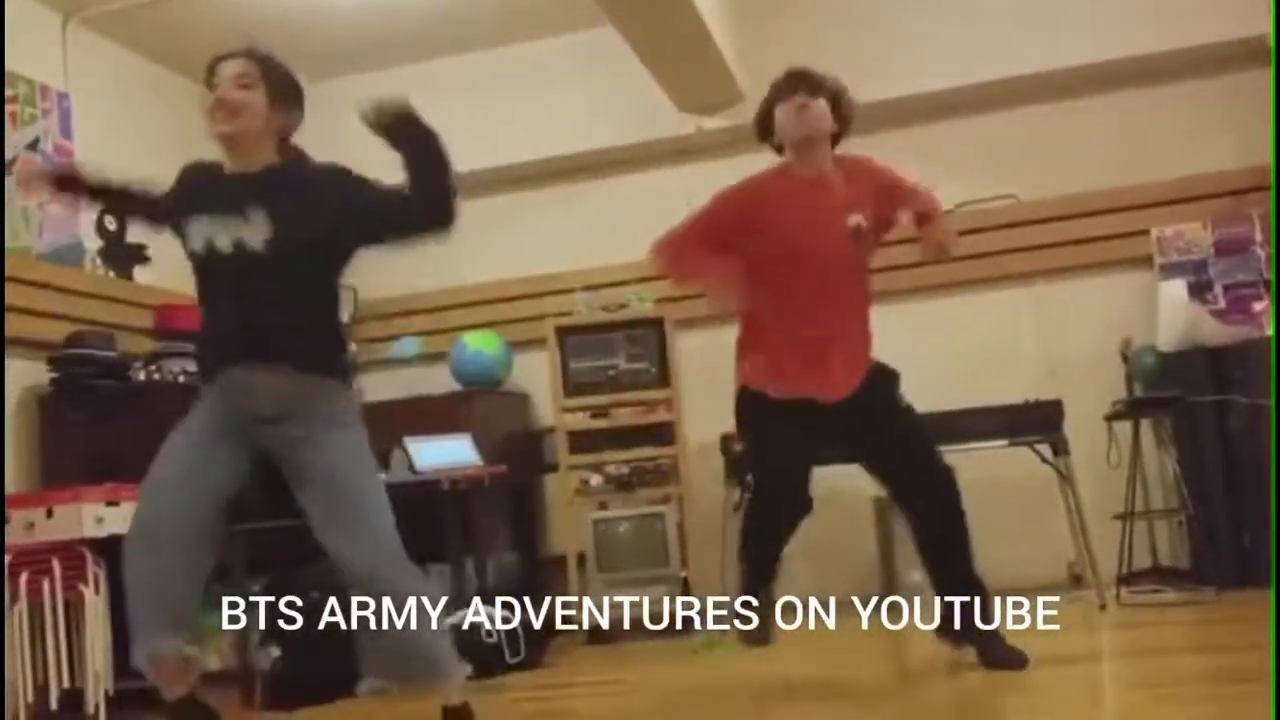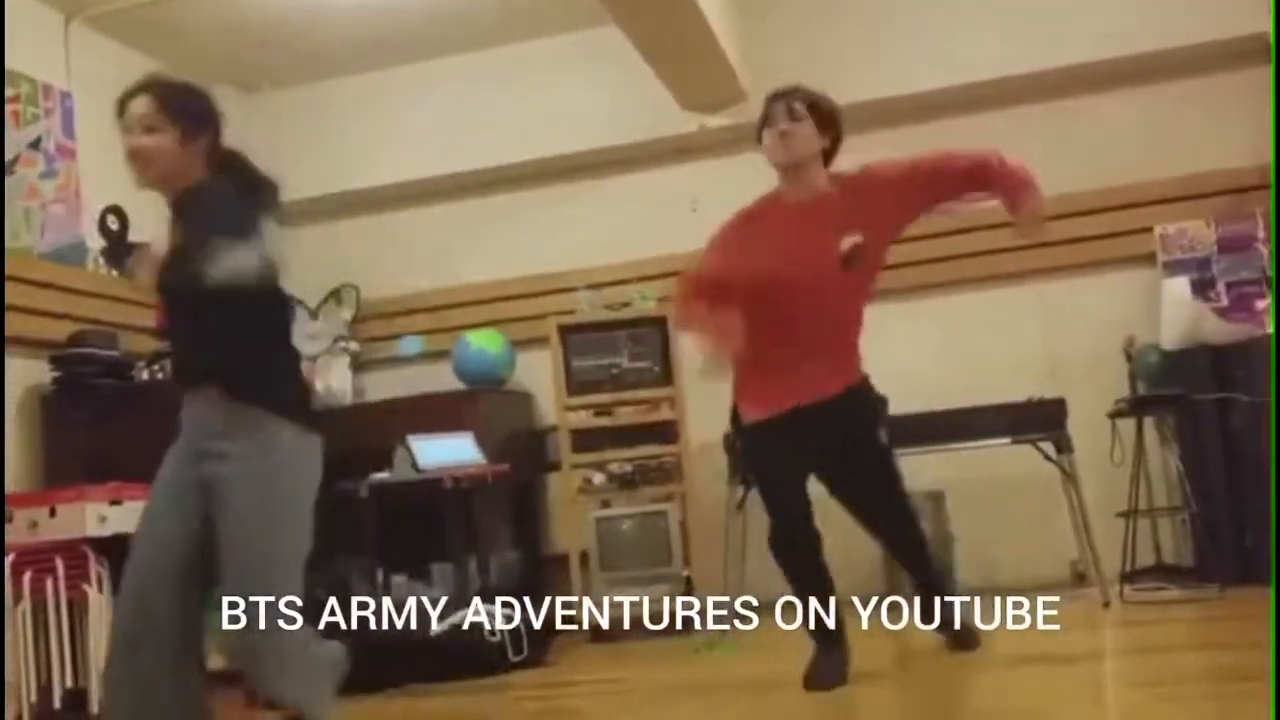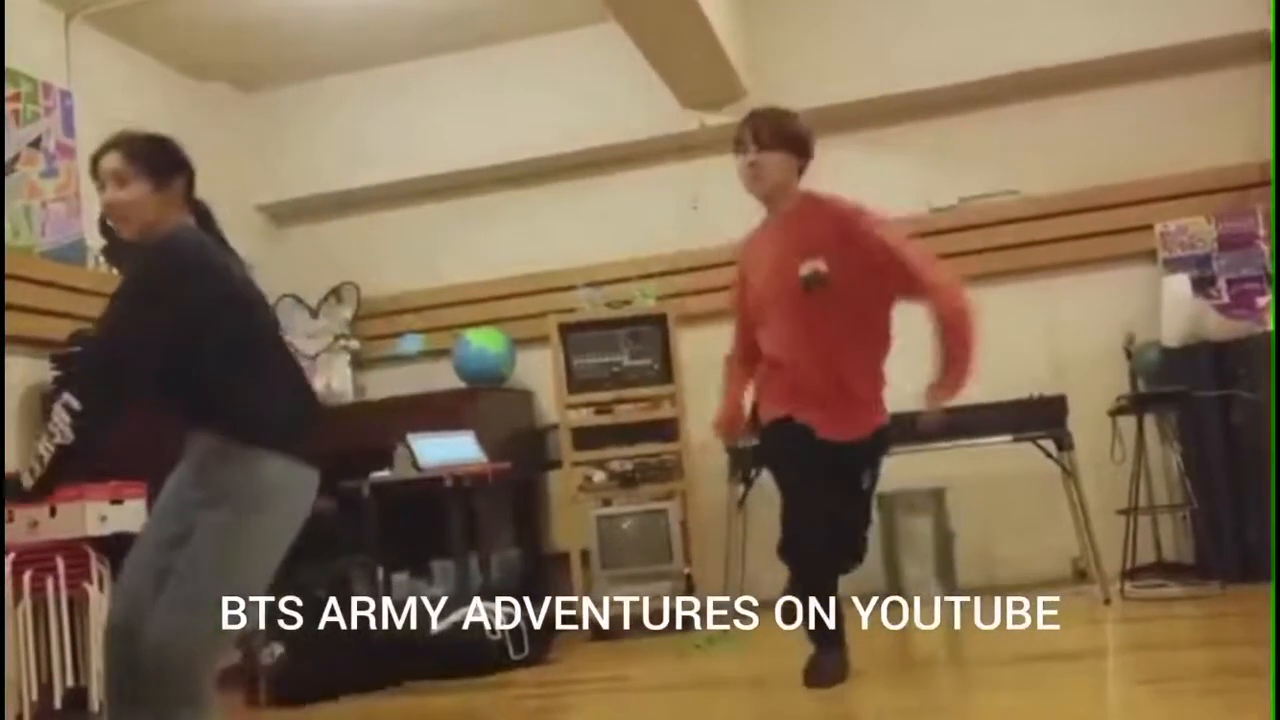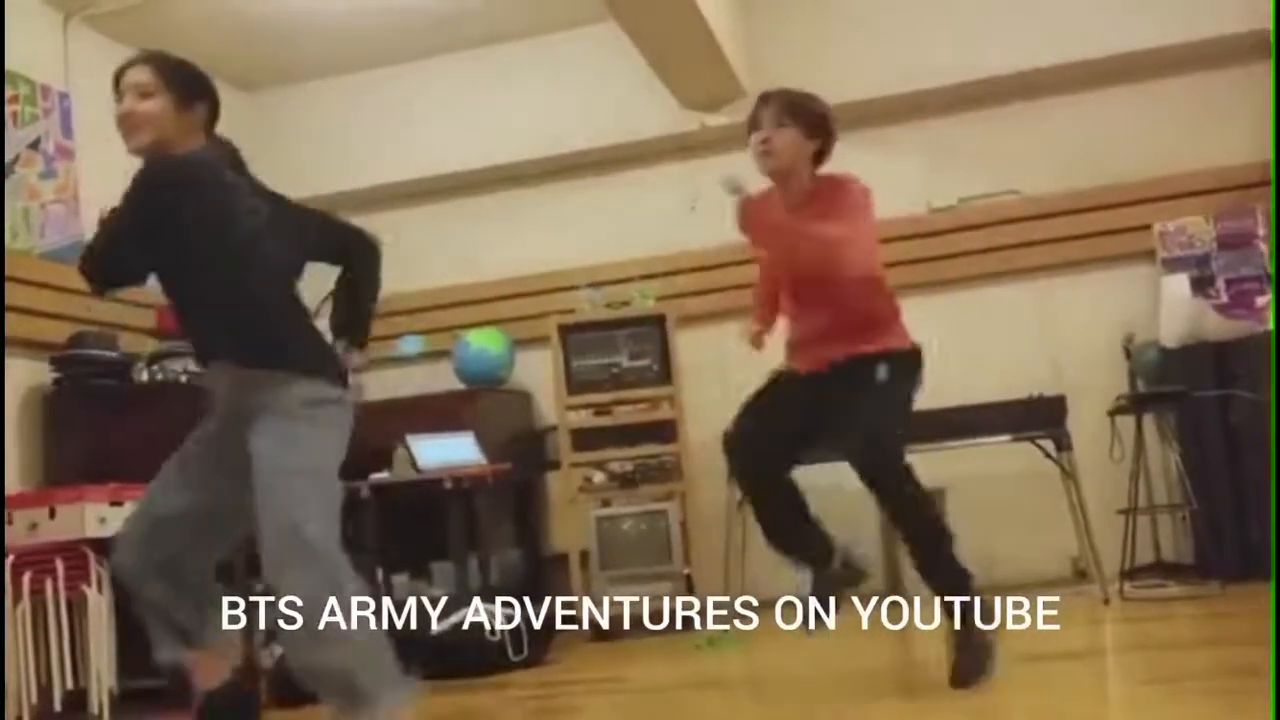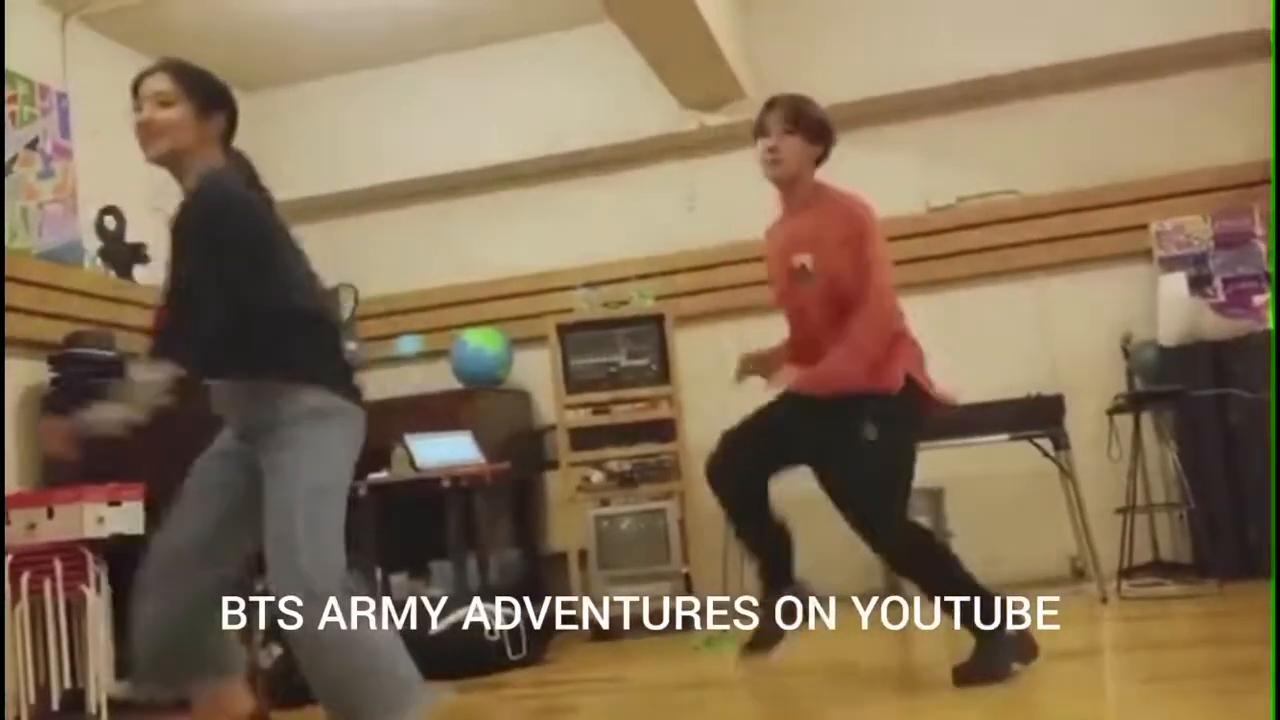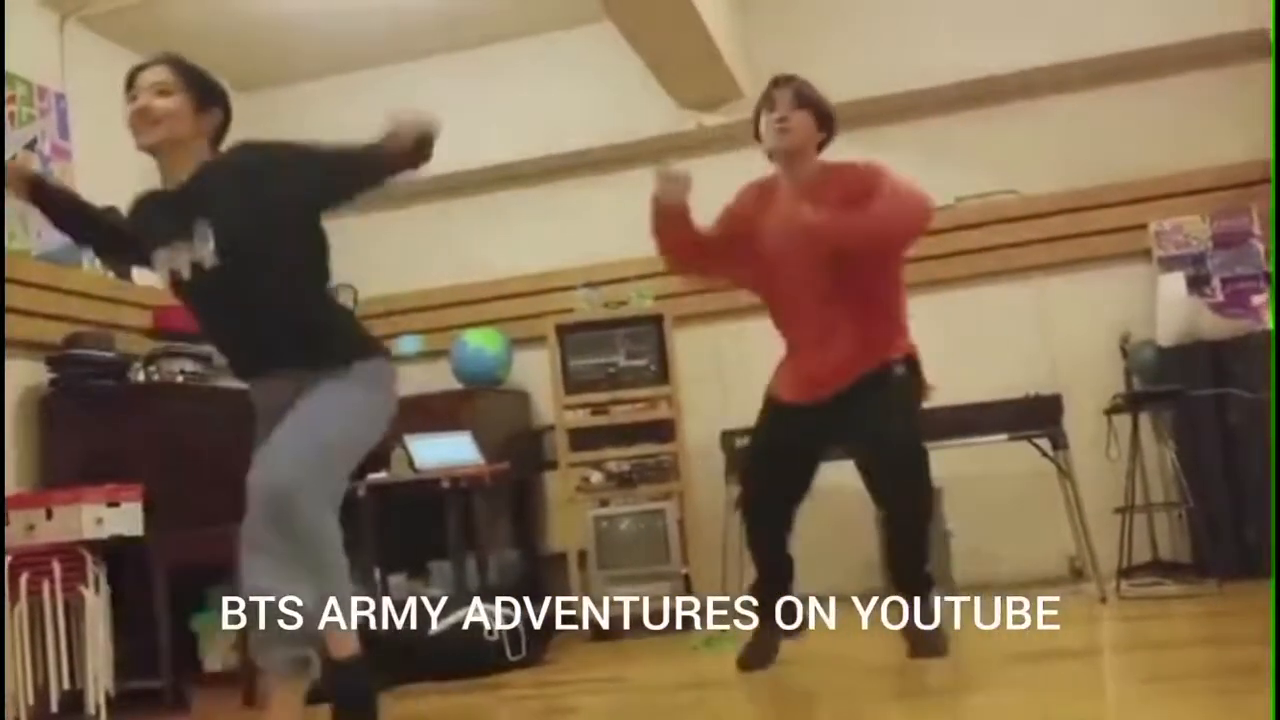
dt=0.2s
person 1, frame 1
left shoulder: (317, 190)
right shoulder: (199, 185)
left elbow: (432, 212)
left wrist: (412, 134)
right wrist: (83, 186)
left hip: (313, 400)
right hip: (226, 398)
left knee: (375, 562)
right knee: (158, 532)
person 1, frame 2
left shoulder: (214, 207)
right shoulder: (197, 211)
left elbow: (252, 265)
left wrist: (178, 267)
left hip: (265, 427)
right hip: (204, 423)
left knee: (257, 624)
right knee: (145, 604)
person 1, frame 3
left shoulder: (166, 265)
right shoulder: (183, 260)
left elbow: (101, 367)
left wrist: (41, 471)
left hip: (265, 467)
right hip: (215, 457)
left knee: (178, 640)
right knee: (132, 626)
person 1, frame 4
left shoulder: (169, 178)
right shoulder: (238, 190)
left elbow: (105, 266)
right elbow: (360, 248)
left wrist: (123, 226)
right wrist: (346, 339)
left hip: (294, 396)
right hip: (241, 397)
left knee: (301, 560)
right knee: (149, 551)
person 1, frame 5
left shoulder: (217, 206)
right shoulder: (236, 202)
left elbow: (178, 333)
right elbow: (308, 303)
left hip: (305, 406)
right hip: (253, 414)
left knee: (308, 592)
right knee: (169, 591)
person 1, frame 6
left shoulder: (251, 172)
right shoulder: (153, 216)
left elbow: (361, 166)
right elbow: (123, 241)
left wrist: (407, 142)
left hip: (347, 374)
right hip: (278, 394)
left knee: (282, 485)
left ankle: (345, 665)
person 2, frame 1
left shoulder: (865, 178)
right shoulder: (754, 198)
left elbow: (912, 198)
right elbow: (671, 249)
left wrist: (933, 222)
right wrist: (715, 275)
left hip: (854, 375)
right hip: (776, 386)
left knee: (931, 487)
right knee: (779, 505)
left ankle: (967, 618)
right ankle: (753, 598)
person 2, frame 2
left shoulder: (873, 190)
right shoulder: (748, 230)
left elbow: (956, 168)
right elbow: (691, 295)
left wrist: (1013, 183)
right wrist: (718, 327)
left hip: (840, 389)
right hip: (768, 404)
left knee: (885, 508)
right knee: (790, 527)
left ankle: (935, 601)
right ankle: (829, 639)
person 2, frame 3
left shoulder: (847, 224)
right shoulder: (753, 251)
left elbow: (935, 284)
left wrist: (951, 372)
right wrist: (731, 400)
left hip: (854, 409)
right hip: (785, 412)
left knee: (843, 536)
right knee: (806, 536)
left ankle: (818, 604)
right ankle: (827, 638)
person 2, frame 4
left shoulder: (846, 194)
right shoulder: (765, 206)
left elbow: (843, 262)
left wrist: (765, 222)
right wrist: (763, 316)
left hip: (872, 354)
right hip: (808, 364)
left knee: (876, 460)
right knee: (748, 453)
left ankle: (967, 617)
right ankle: (827, 563)
person 2, frame 5
left shoulder: (849, 216)
right shoulder: (778, 234)
left elbow: (879, 313)
left wrist: (815, 371)
right wrist: (775, 358)
left hip: (875, 388)
right hip: (817, 391)
left knee: (882, 523)
right knee: (730, 468)
left ankle: (997, 631)
right ankle: (784, 593)
person 2, frame 6
left shoulder: (858, 180)
right shoulder: (752, 206)
left elbow: (912, 215)
right elbow: (695, 260)
left wrist: (817, 226)
right wrist: (669, 211)
left hip: (877, 367)
right hip: (802, 376)
left knee: (897, 461)
right knee: (762, 503)
left ankle: (916, 604)
right ankle: (774, 614)
